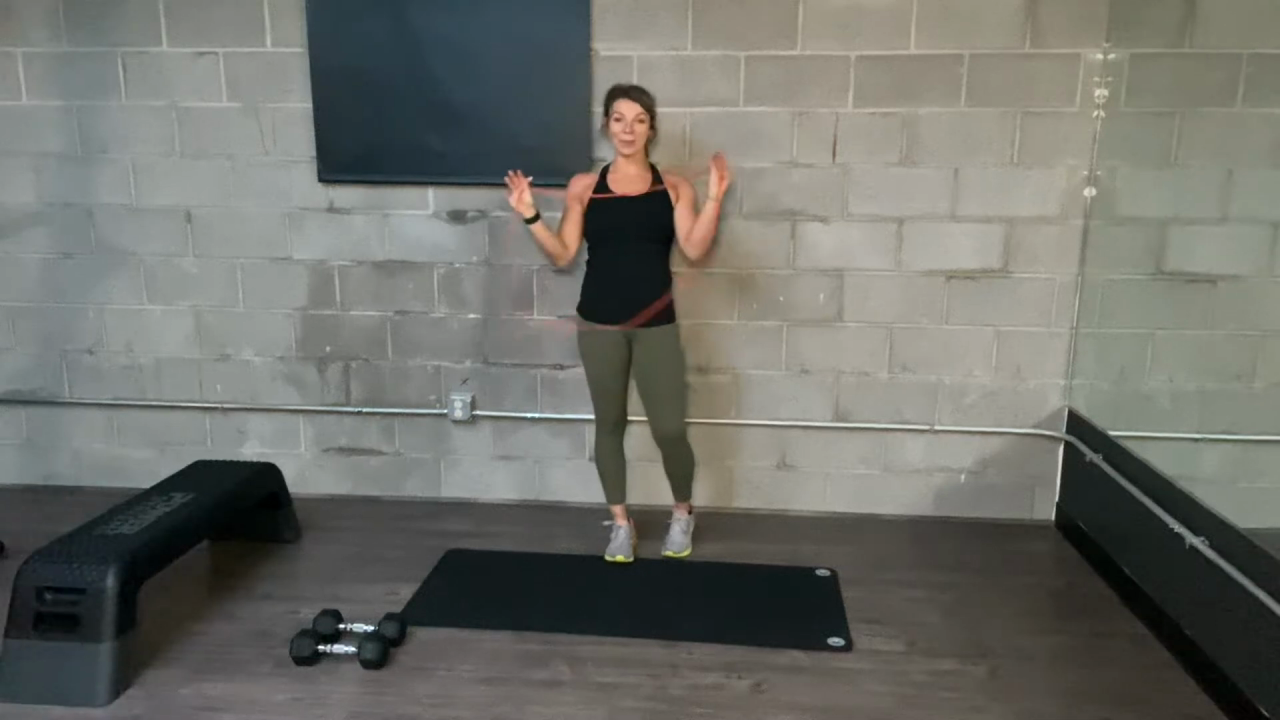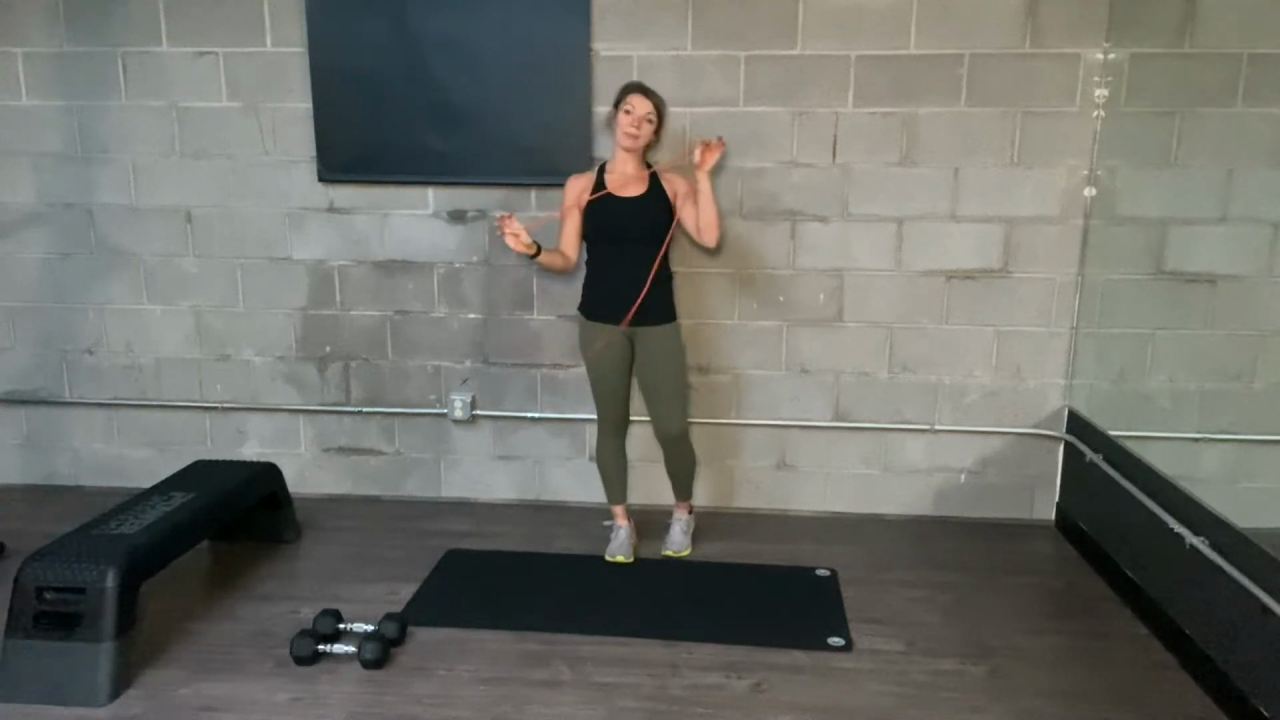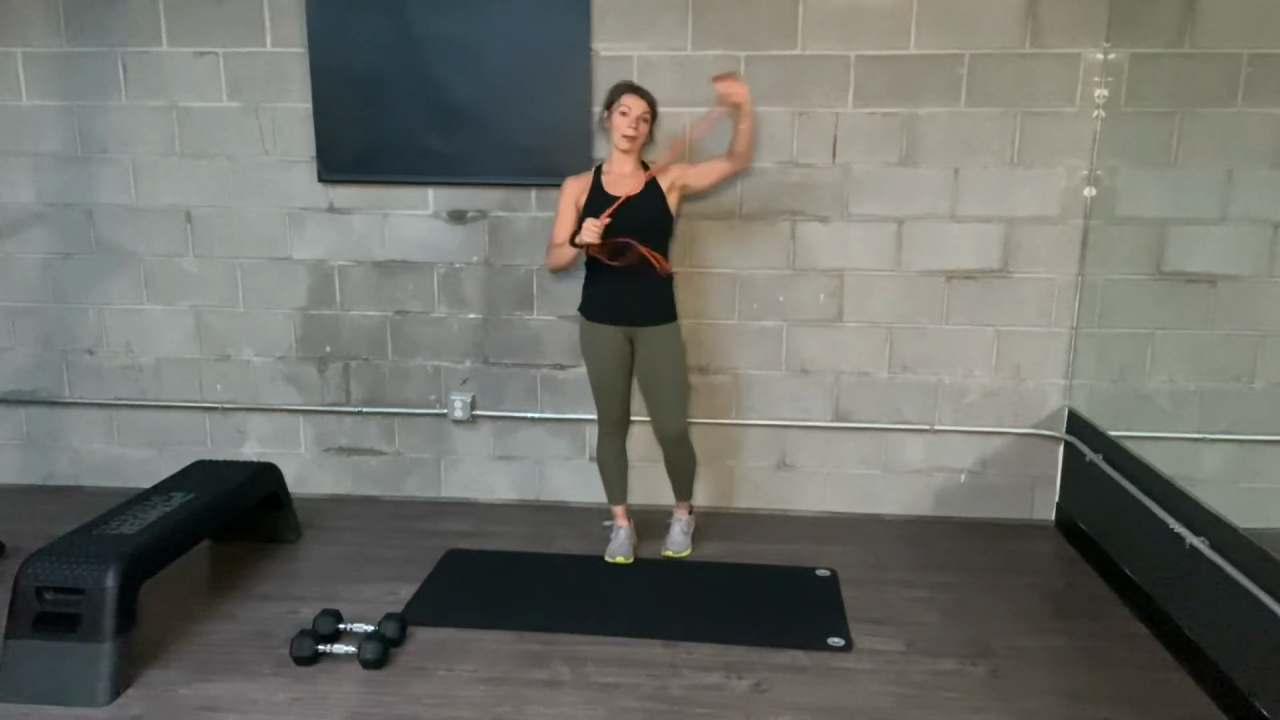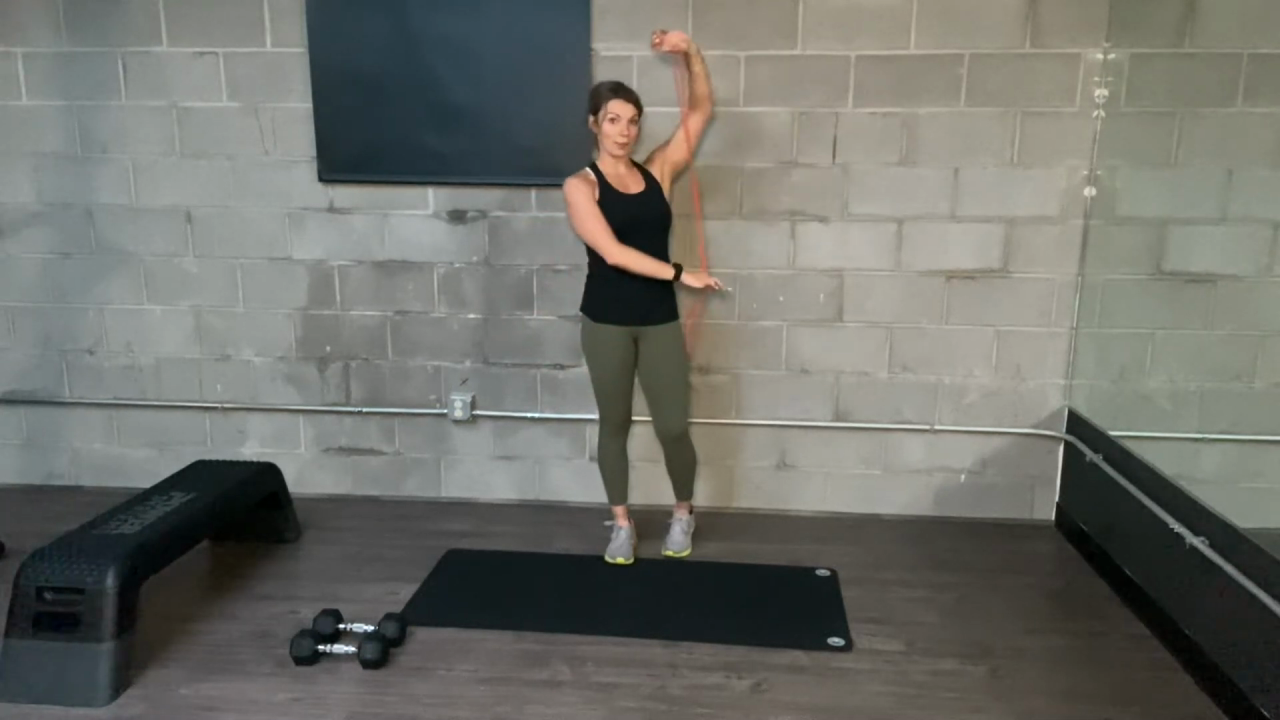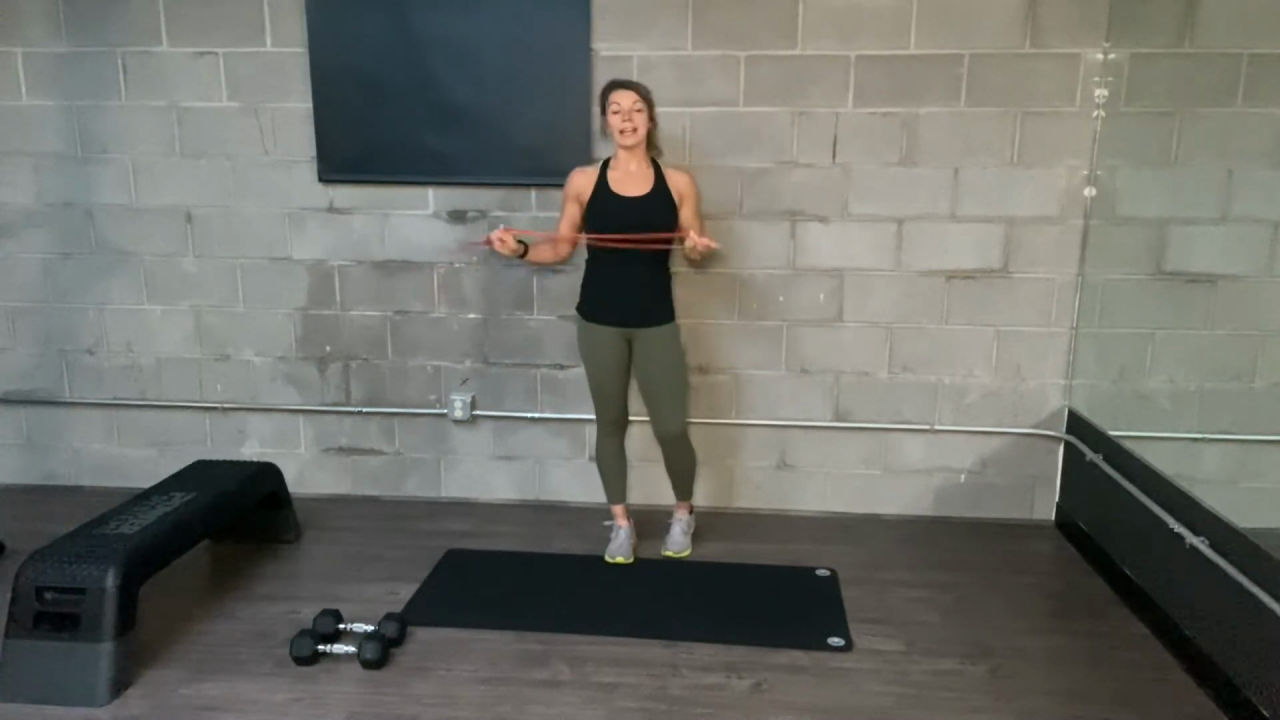
dt=1s
person 1, frame 1
left shoulder: (675, 186)
right shoulder: (584, 186)
left elbow: (695, 249)
right elbow: (563, 254)
left wrist: (716, 197)
right wrist: (530, 216)
left hip: (655, 322)
right hip: (599, 320)
left knee: (669, 429)
right knee: (609, 423)
left ankle: (682, 513)
right ankle: (621, 523)
person 1, frame 2
left shoulder: (670, 185)
right shoulder: (581, 186)
left elbow: (709, 238)
right elbow: (567, 258)
left wrist: (703, 176)
right wrist: (531, 249)
left hip: (657, 323)
right hip: (600, 321)
left knee: (672, 429)
right knee: (611, 424)
left ankle: (682, 513)
right ankle: (621, 522)
person 1, frame 3
left shoulder: (668, 180)
right shoulder: (578, 186)
left elbow: (736, 162)
right elbow: (554, 258)
left wrist: (742, 111)
right wrist: (578, 240)
left hip: (658, 322)
right hip: (601, 322)
left knee: (672, 428)
right knee: (612, 424)
left ankle: (683, 513)
right ankle: (621, 522)
person 1, frame 4
left shoulder: (657, 171)
right shoulder: (580, 185)
left elbow: (701, 111)
right elbow: (612, 252)
left wrist: (691, 54)
right wrist: (680, 273)
left hip: (659, 320)
right hip: (606, 321)
left knee: (673, 426)
right knee: (614, 424)
left ankle: (683, 514)
right ankle: (621, 523)
person 1, frame 5
left shoulder: (677, 183)
right shoulder: (583, 181)
left elbow: (692, 244)
right elbow: (561, 248)
left wrist: (696, 247)
right wrist: (519, 249)
left hip: (656, 322)
right hip: (599, 320)
left knee: (671, 428)
right knee: (610, 424)
left ankle: (683, 513)
right ankle: (621, 522)
